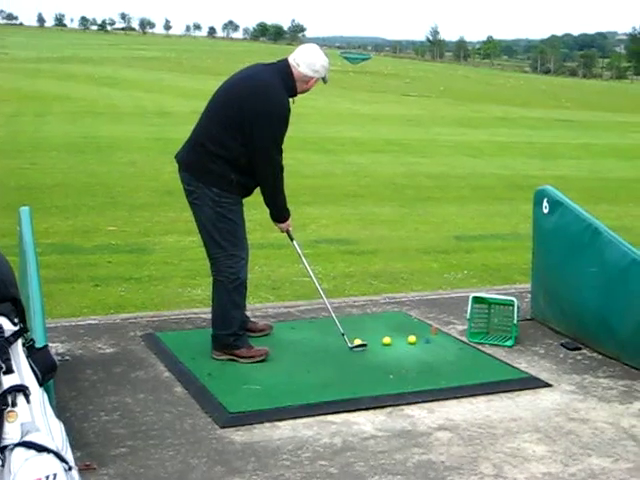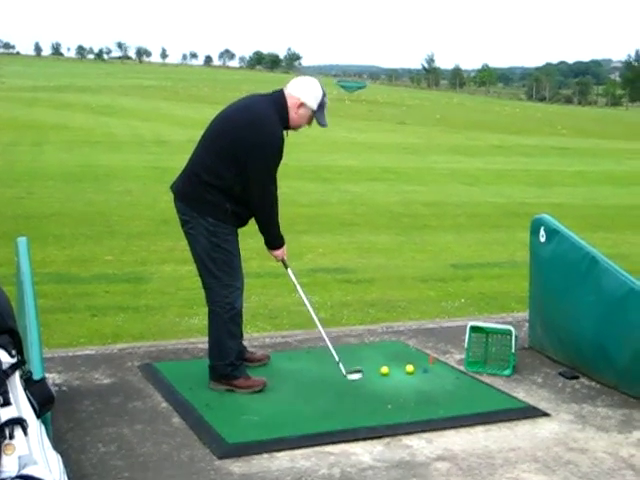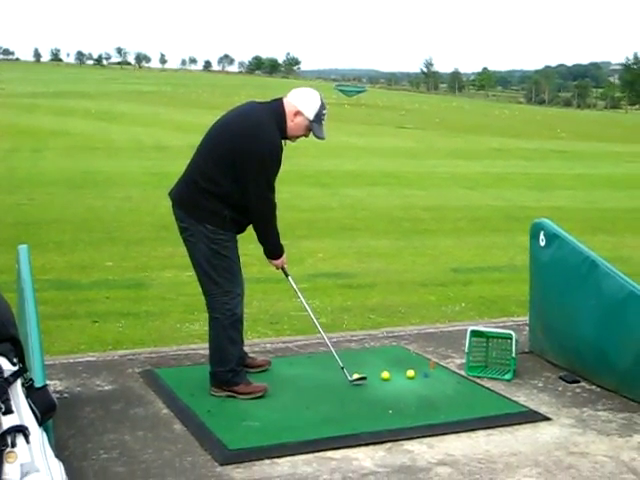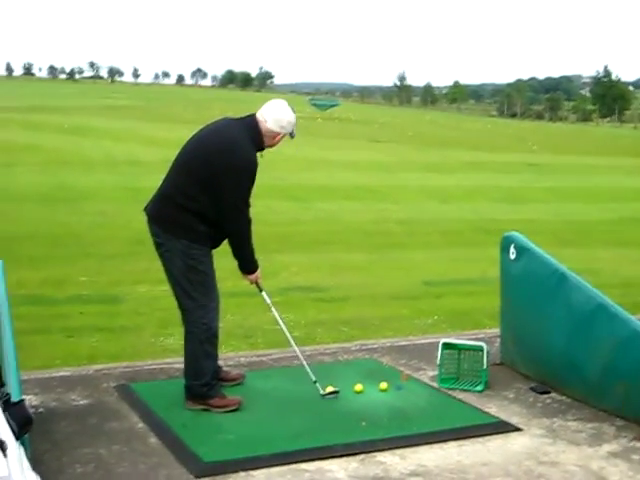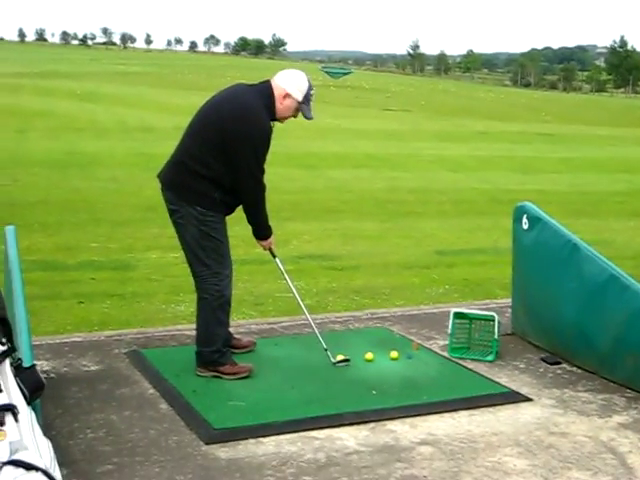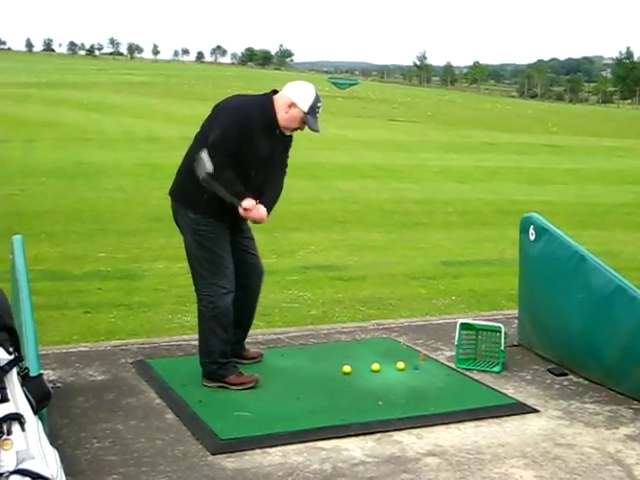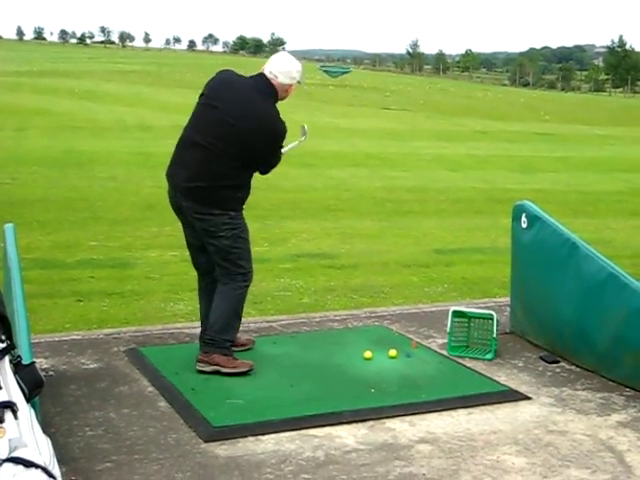
dt=0.7s
person 1, frame 1
left shoulder: (262, 77)
right shoulder: (271, 99)
right elbow: (268, 162)
right wrist: (280, 212)
left hip: (207, 170)
right hip: (212, 179)
left knee: (233, 255)
right knee: (230, 260)
left ankle: (235, 320)
right ankle: (227, 341)
person 1, frame 2
left shoulder: (259, 108)
right shoulder: (265, 128)
right elbow: (262, 191)
left wrist: (272, 237)
right wrist: (275, 240)
left hip: (204, 200)
right hip: (207, 208)
left knee: (229, 285)
right knee: (226, 290)
left ankle: (233, 350)
right ankle: (225, 371)
person 1, frame 3
left shoulder: (257, 116)
right shoulder: (264, 137)
right elbow: (260, 200)
right wrist: (274, 249)
left hip: (202, 207)
right hip: (205, 215)
left knee: (228, 291)
right knee: (226, 296)
left ankle: (234, 356)
right ankle: (226, 377)
person 1, frame 4
left shoulder: (230, 131)
right shoulder: (239, 154)
right elbow: (236, 216)
right wrist: (249, 265)
left hip: (176, 221)
right hip: (181, 230)
left knee: (204, 306)
right knee: (202, 310)
left ankle: (208, 370)
right ankle: (201, 391)
person 1, frame 5
left shoulder: (246, 98)
right shoulder: (252, 119)
left elbow: (244, 175)
right elbow: (250, 181)
right wrist: (263, 230)
left hip: (191, 188)
right hip: (194, 197)
left knee: (217, 271)
right knee: (215, 276)
left ankle: (219, 336)
right ankle: (211, 358)
person 1, frame 6
left shoulder: (281, 134)
right shoulder: (238, 111)
left elbow: (275, 176)
right elbow: (214, 161)
left wrist: (264, 207)
right wrist: (243, 200)
left hip: (232, 211)
right hip: (200, 208)
left knee: (250, 275)
right knee: (218, 288)
left ankle: (232, 346)
right ankle: (217, 369)
person 1, frame 7
left shoulder: (224, 80)
right shoulder: (269, 123)
right elbow: (266, 164)
left hip: (182, 188)
right hip: (215, 202)
left knee: (210, 268)
right knee: (236, 274)
left ankle: (218, 334)
right ankle: (214, 350)
